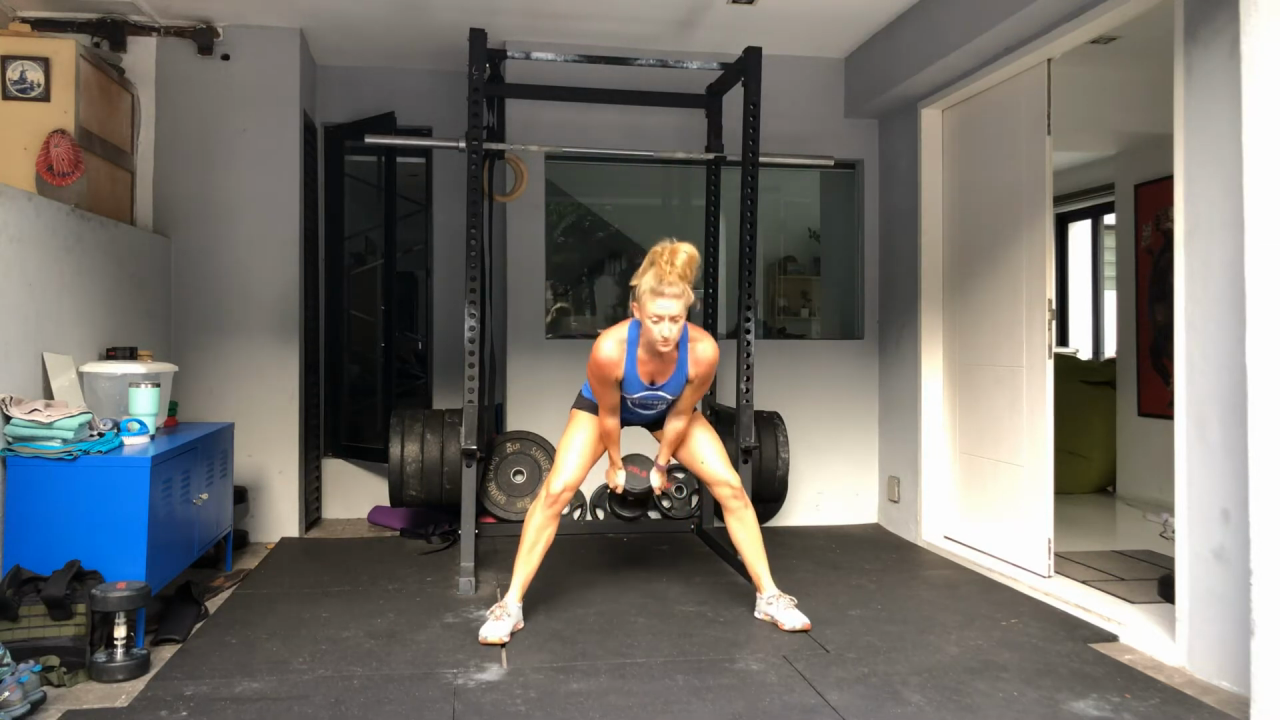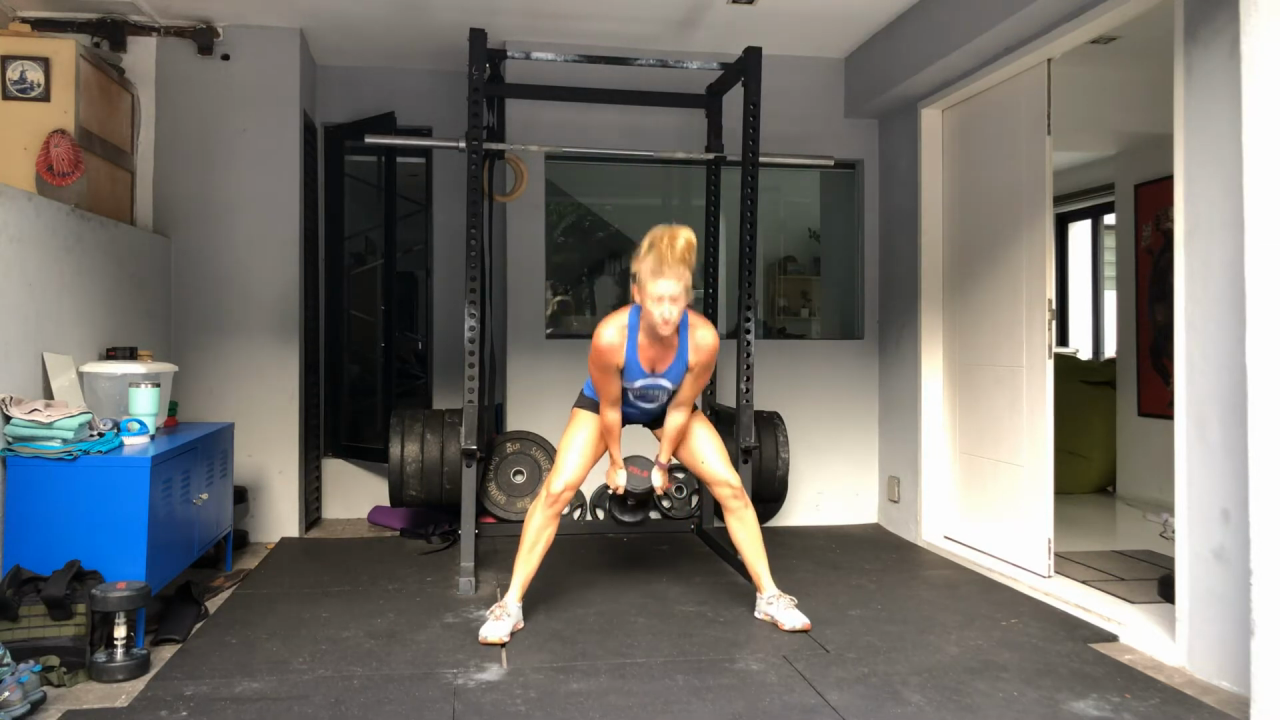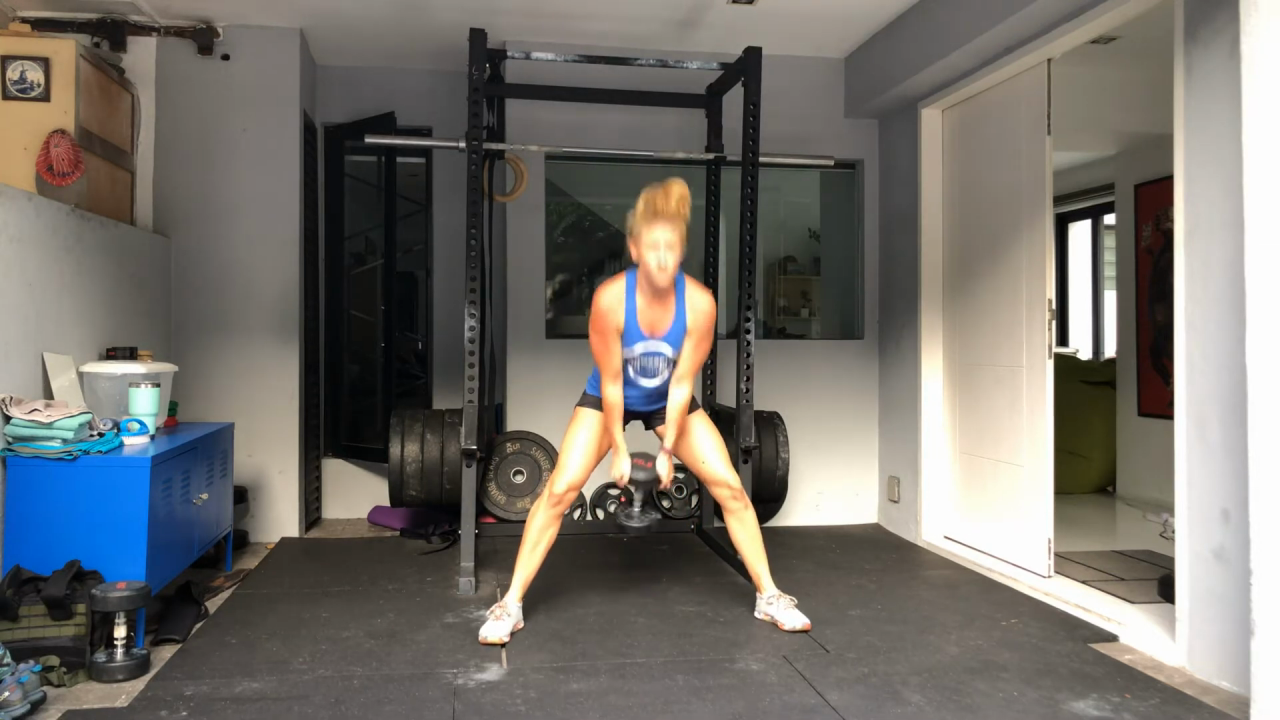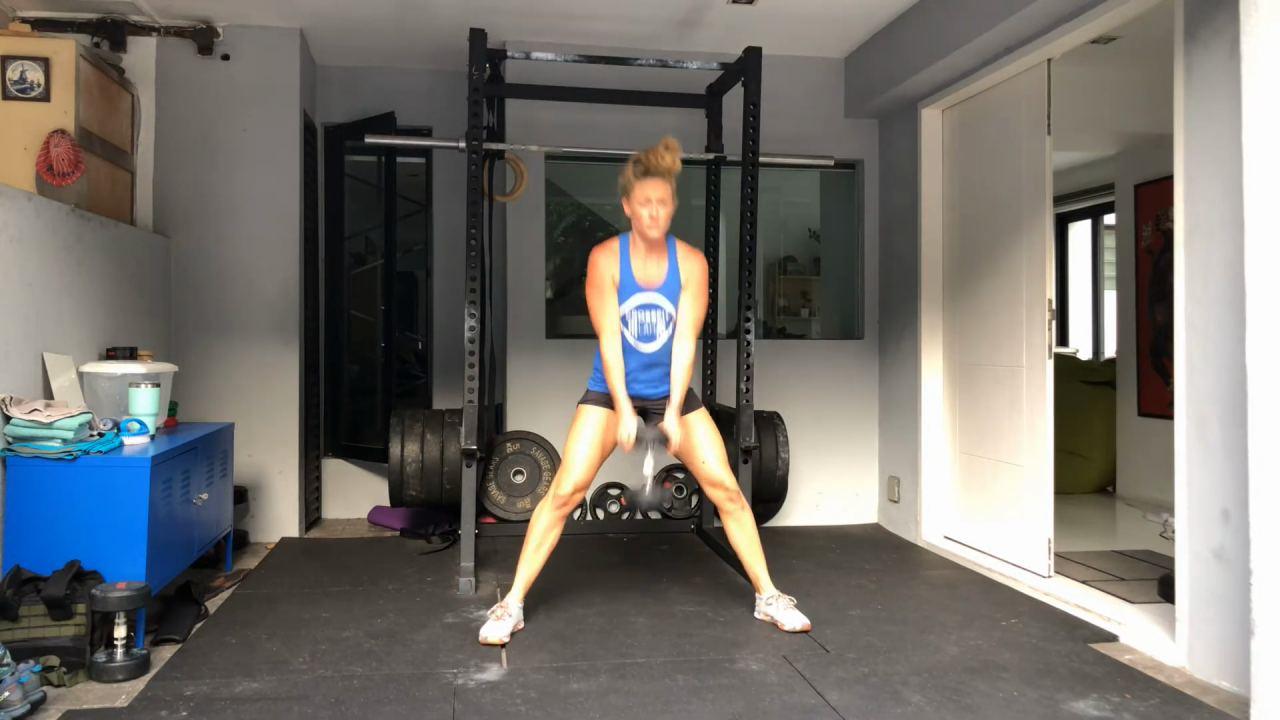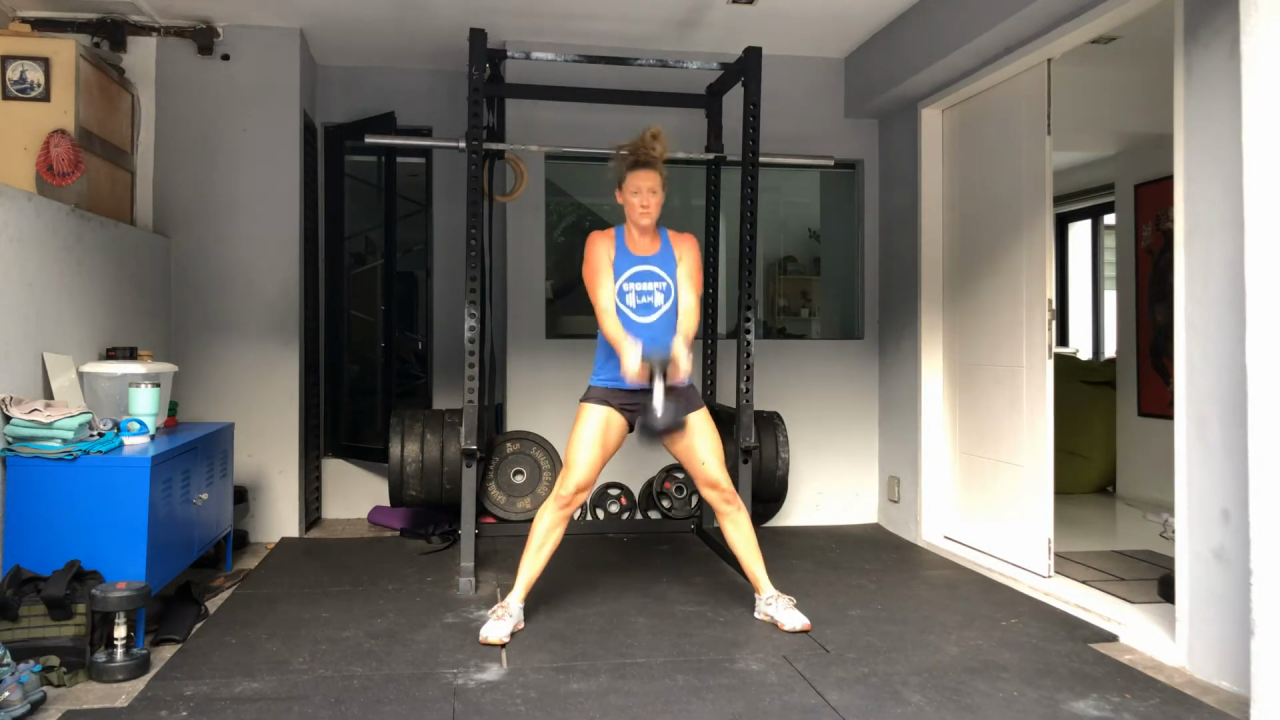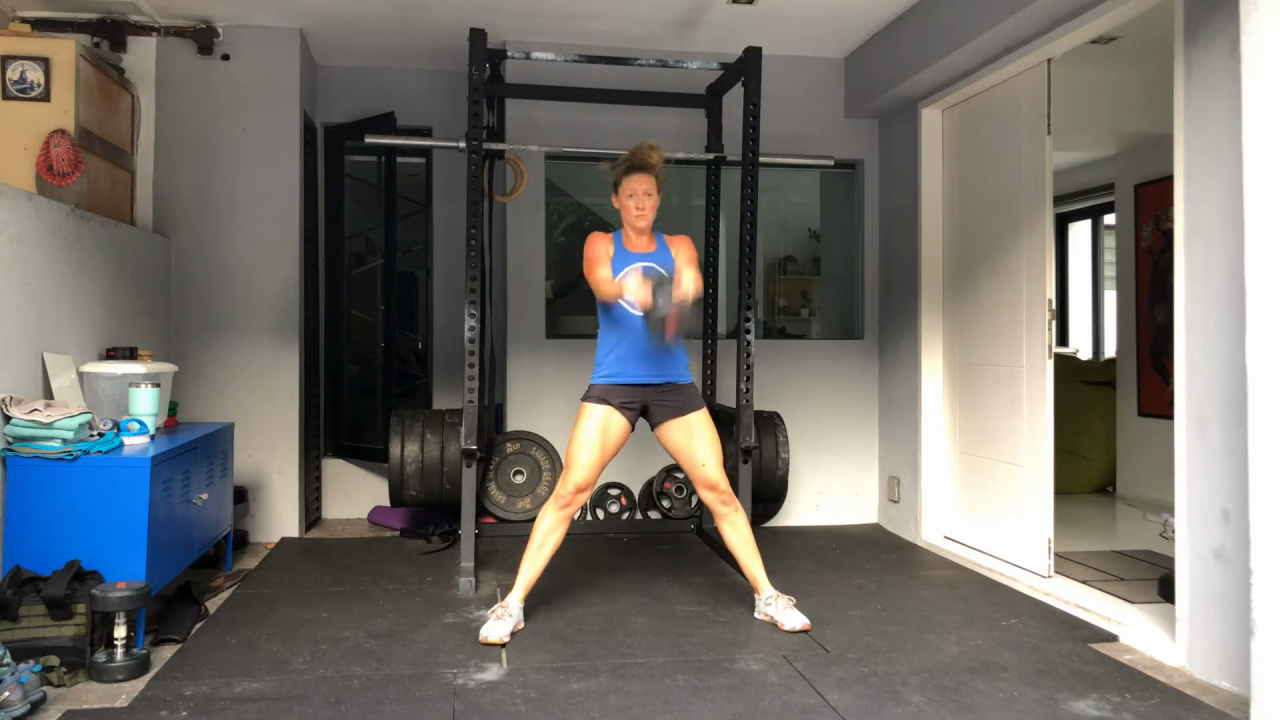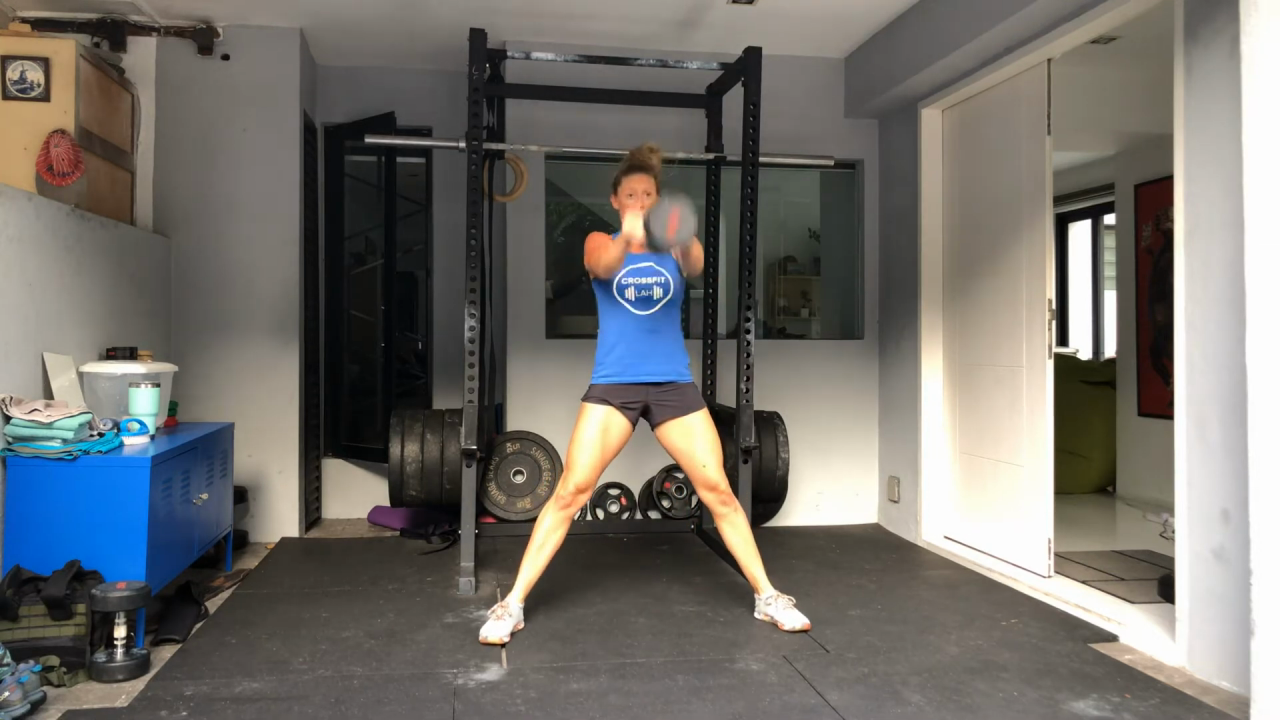
dt=0.1s
person 1, frame 1
left shoulder: (703, 350)
right shoulder: (609, 348)
left elbow: (681, 413)
right elbow: (608, 413)
left wrist: (661, 465)
right wrist: (616, 464)
left hip: (669, 415)
right hip: (600, 408)
left knee: (731, 487)
right knee: (555, 491)
left ankle: (769, 596)
right ankle: (510, 605)
person 1, frame 2
left shoulder: (703, 338)
right shoulder: (611, 336)
left elbow: (681, 406)
right elbow: (609, 407)
left wrist: (663, 460)
right wrist: (616, 462)
left hip: (667, 413)
right hip: (605, 408)
left knee: (731, 489)
right knee: (556, 492)
left ankle: (770, 600)
right ankle: (510, 607)
person 1, frame 3
left shoulder: (699, 302)
right shoulder: (610, 299)
left elbow: (683, 383)
right elbow: (610, 383)
left wrist: (668, 449)
right wrist: (617, 447)
left hip: (669, 403)
right hip: (607, 400)
left knee: (730, 488)
right knee: (559, 491)
left ankle: (769, 596)
right ankle: (511, 604)
person 1, frame 4
left shoulder: (691, 261)
right shoulder: (605, 258)
left elbow: (687, 339)
right elbow: (608, 338)
left wrist: (676, 410)
right wrist: (623, 410)
left hip: (670, 388)
right hip: (610, 389)
left knee: (725, 488)
right knee: (565, 491)
left ankle: (768, 595)
right ankle: (512, 604)
person 1, frame 5
left shoulder: (683, 245)
right shoulder: (601, 243)
left elbow: (689, 304)
right elbow: (603, 307)
left wrist: (681, 344)
right wrist: (625, 348)
left hip: (672, 380)
right hip: (612, 385)
left knee: (721, 490)
right knee: (568, 491)
left ankle: (768, 596)
right ankle: (512, 604)
person 1, frame 6
left shoulder: (676, 246)
right shoulder: (600, 242)
left elbow: (692, 280)
right elbow: (601, 284)
left wrist: (688, 283)
right wrist: (625, 286)
left hip: (673, 384)
right hip: (614, 384)
left knee: (718, 490)
right knee: (569, 491)
left ankle: (767, 596)
right ankle: (512, 603)
person 1, frame 7
left shoulder: (672, 248)
right shoulder: (600, 241)
left elbow: (696, 264)
right elbow: (602, 266)
left wrist: (685, 241)
right wrist: (627, 236)
left hip: (674, 385)
right hip: (614, 385)
left knee: (718, 491)
right knee: (570, 492)
left ankle: (767, 596)
right ankle: (512, 603)
